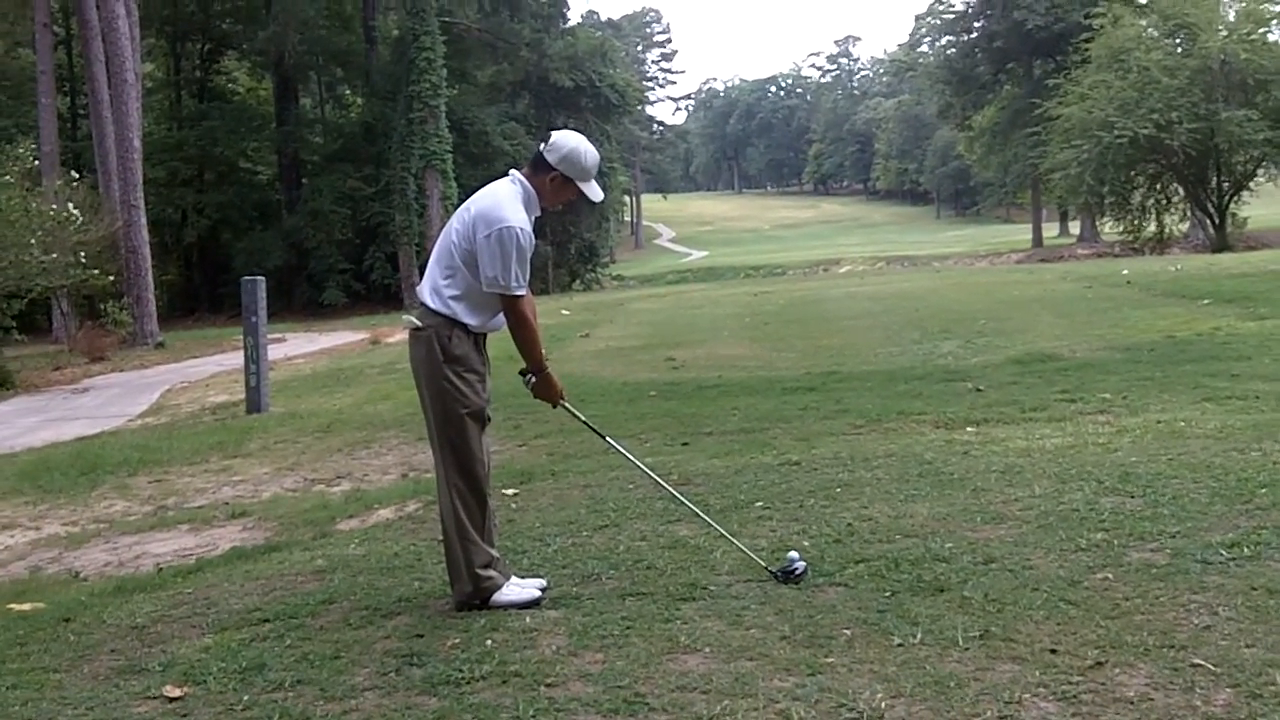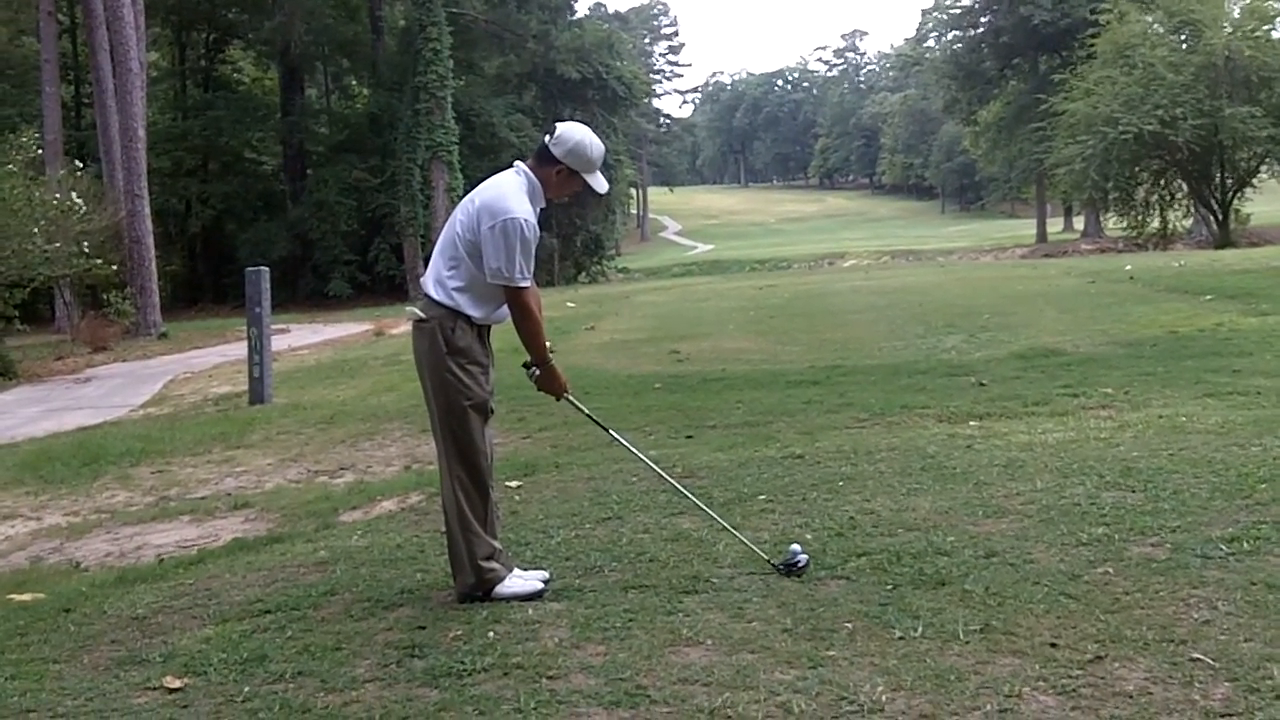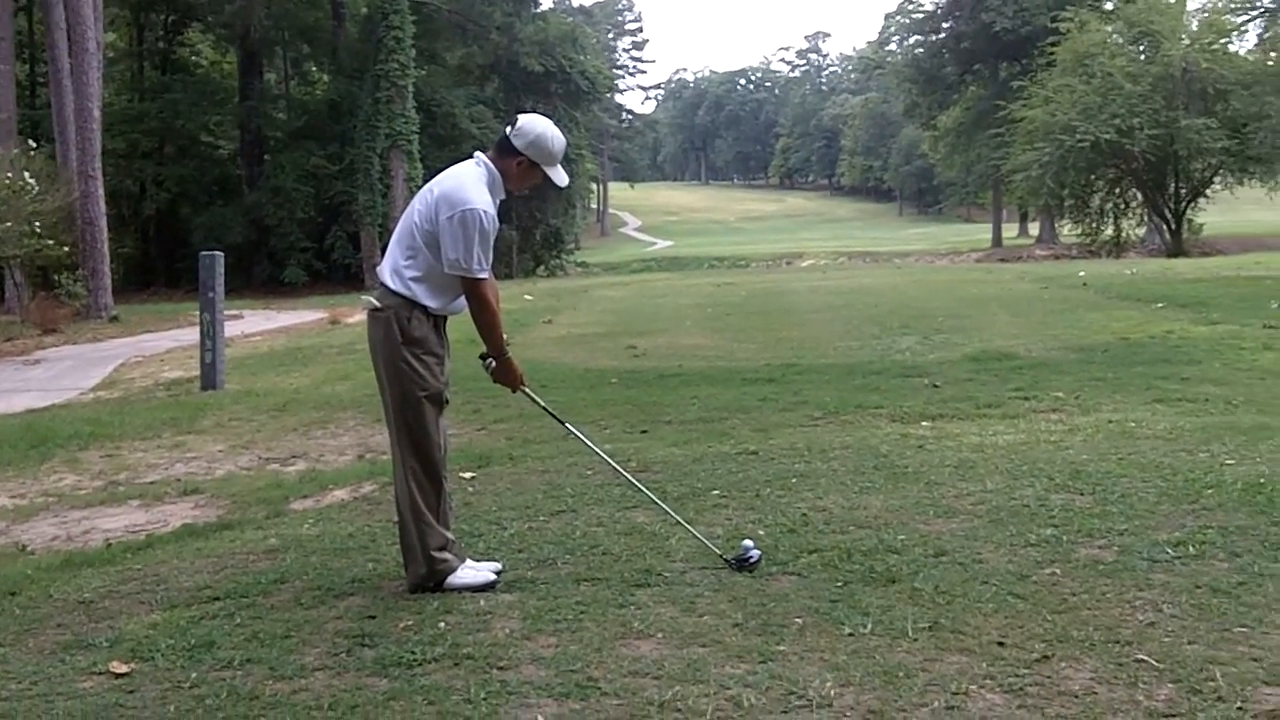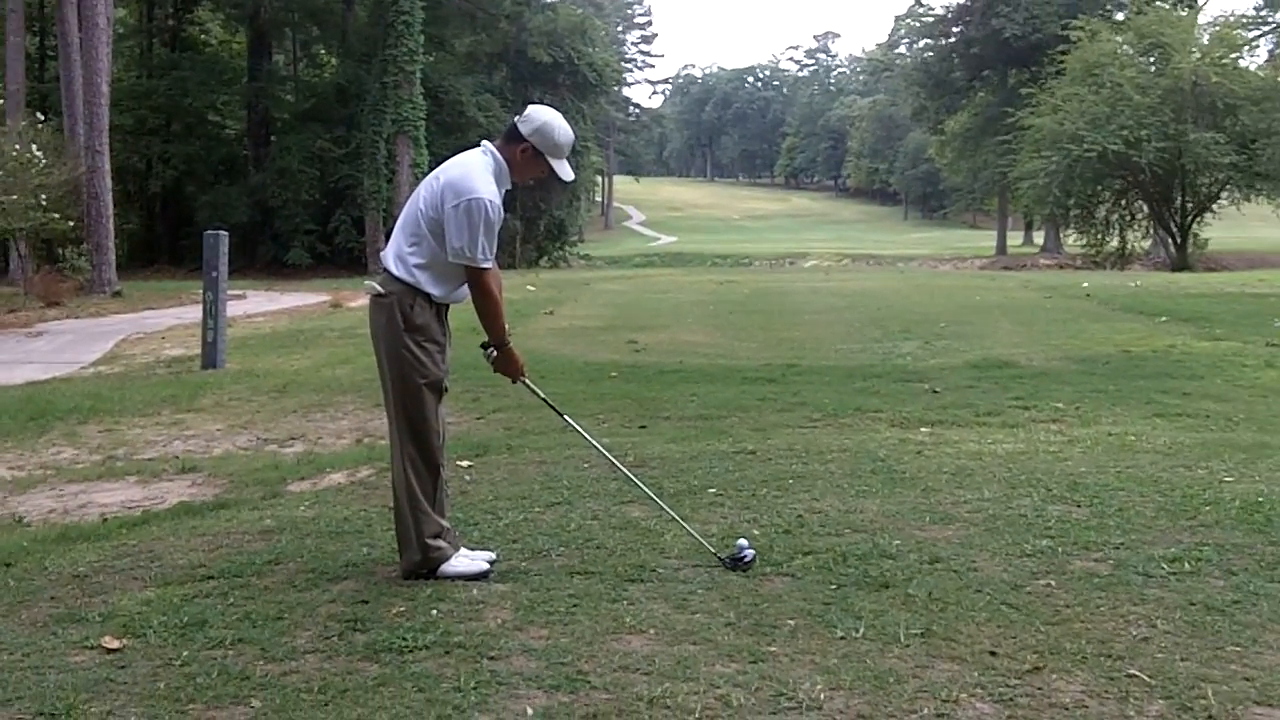
dt=0.2s
person 1, frame 1
left shoulder: (508, 196)
right shoulder: (509, 221)
left elbow: (520, 294)
right elbow: (515, 308)
left wrist: (537, 361)
right wrist: (542, 373)
left hip: (458, 336)
right hip: (447, 340)
left knee: (472, 462)
right knee: (463, 465)
left ankle: (487, 571)
right ankle: (477, 584)
person 1, frame 2
left shoulder: (513, 187)
right shoulder: (513, 213)
left elbow: (525, 286)
right elbow: (519, 300)
left wrist: (542, 352)
right wrist: (546, 366)
left hip: (462, 327)
right hip: (451, 331)
left knee: (475, 455)
right knee: (467, 457)
left ankle: (489, 563)
right ankle: (480, 575)
person 1, frame 3
left shoulder: (472, 178)
right shoulder: (472, 203)
left elbow: (483, 279)
right elbow: (477, 291)
left wrist: (498, 344)
right wrist: (503, 358)
left hip: (418, 317)
right hip: (406, 321)
left knee: (428, 445)
right knee: (420, 447)
left ankle: (441, 553)
right ankle: (432, 565)
person 1, frame 4
left shoulder: (479, 166)
right shoulder: (478, 192)
left elbow: (486, 267)
right elbow: (480, 280)
left wrist: (499, 335)
right wrist: (504, 347)
left hip: (420, 304)
right hip: (407, 307)
left knee: (426, 433)
right knee: (418, 435)
left ankle: (436, 541)
right ankle: (425, 553)
